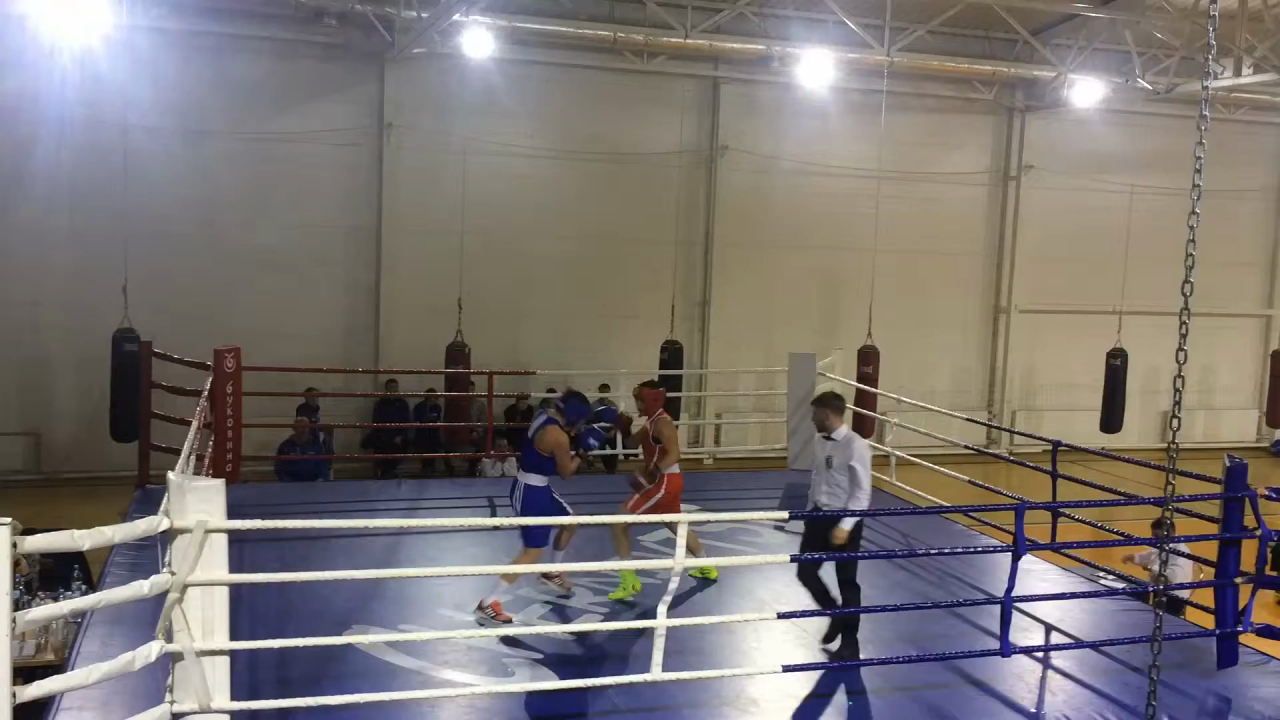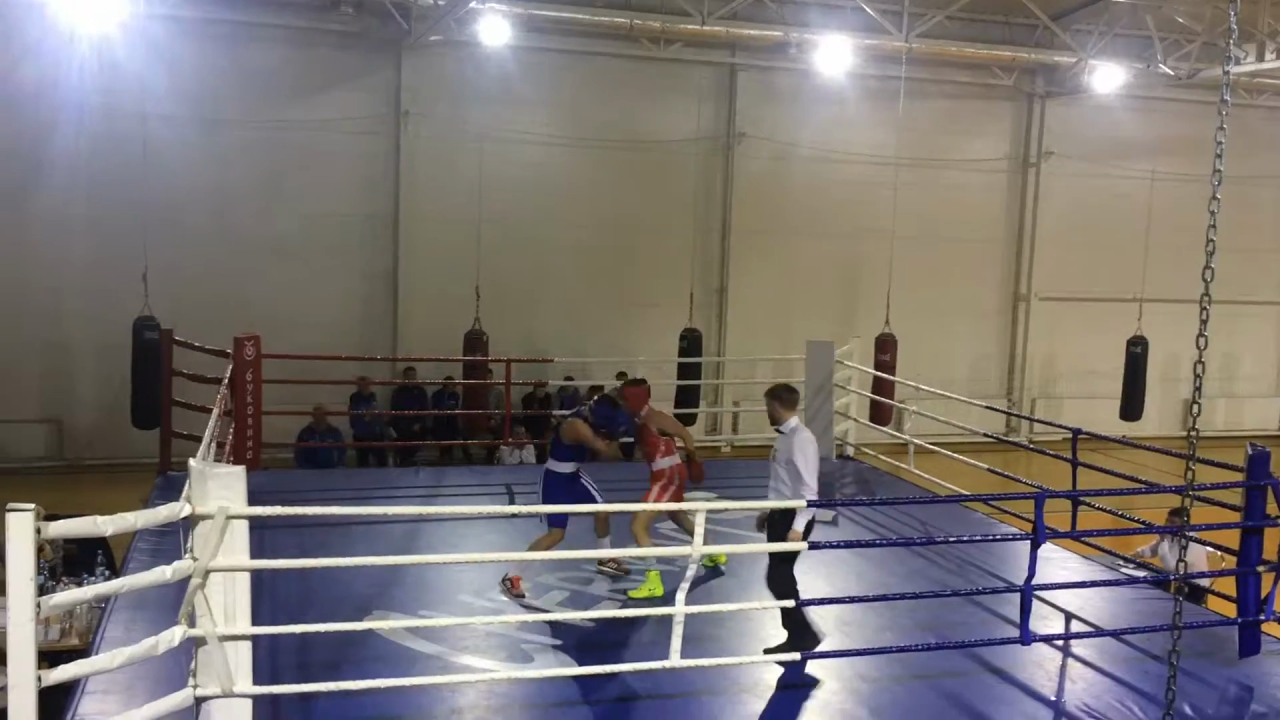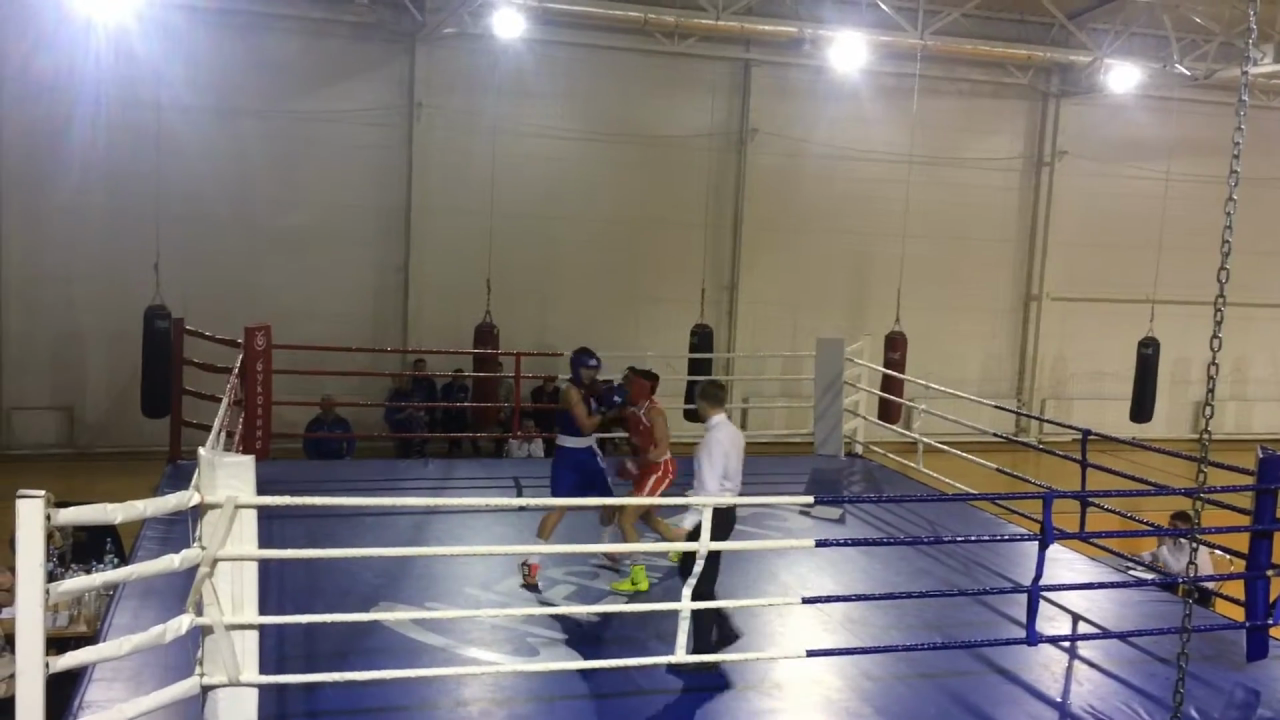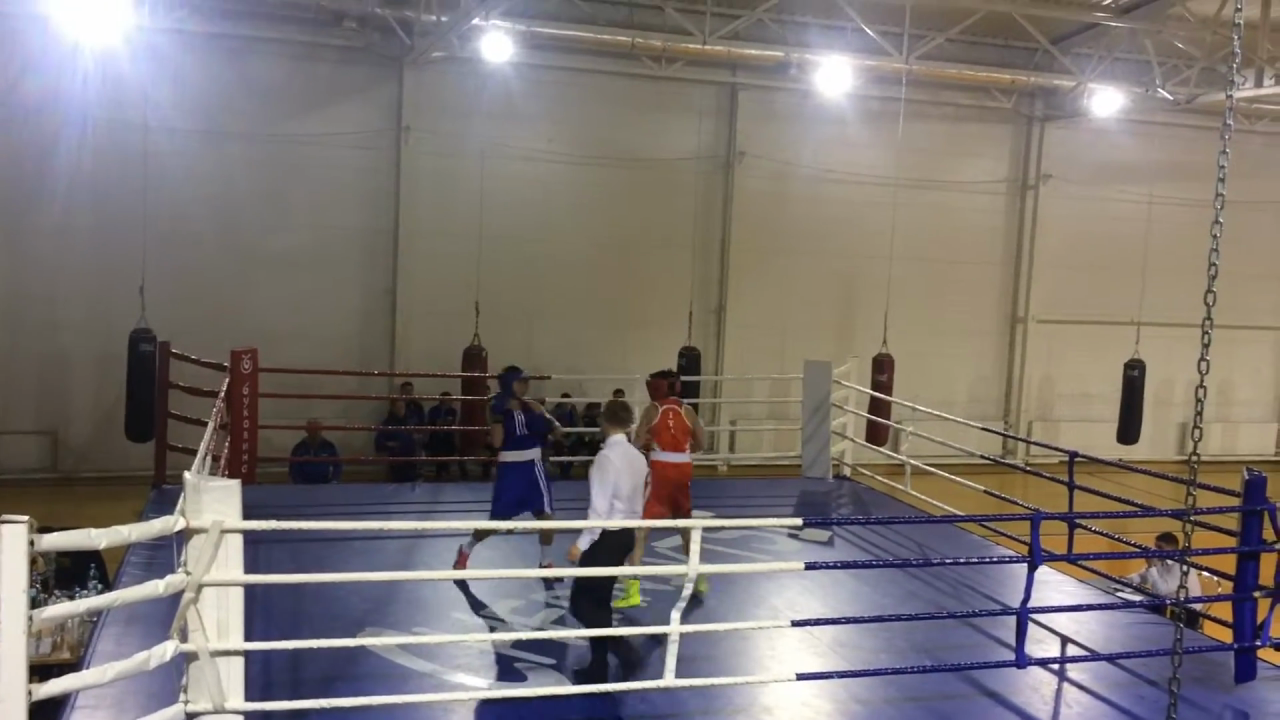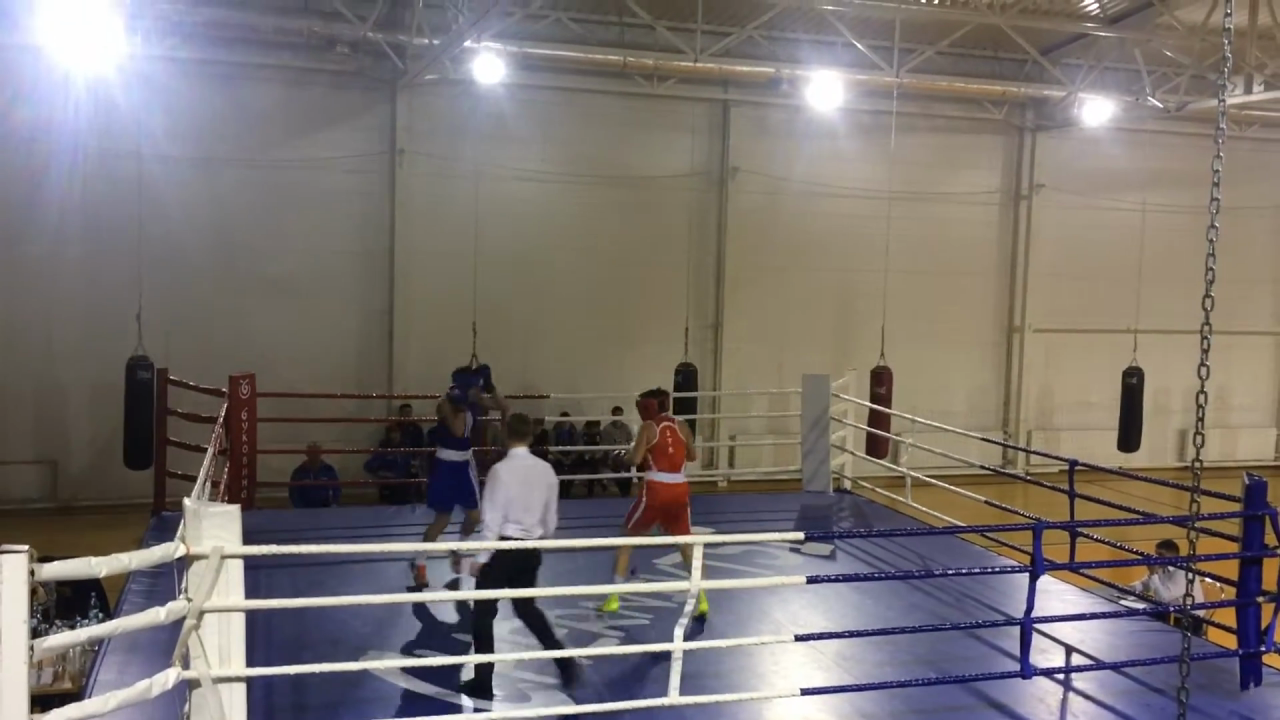
dt=0.5s
person 1, frame 1
left shoulder: (856, 446)
right shoulder: (821, 443)
left elbow: (862, 492)
left wrist: (845, 526)
right wrist: (811, 511)
left hip: (846, 522)
right hip: (820, 517)
left knee: (847, 582)
right knee: (806, 573)
left ankle: (849, 645)
right ankle: (838, 616)
person 1, frame 2
left shoulder: (801, 439)
right shoulder: (784, 436)
left elbow: (808, 488)
left wrist: (798, 526)
right wrist: (769, 511)
left hip: (793, 519)
right hip: (779, 515)
left knee: (778, 579)
right knee: (781, 578)
left ankle: (805, 634)
right ankle: (796, 637)
person 1, frame 3
left shoulder: (715, 438)
right shoulder: (732, 432)
left elbow: (709, 488)
left wrist: (687, 522)
left hip: (713, 516)
right hip: (723, 513)
left knee: (700, 582)
right knee: (690, 571)
left ankle: (705, 647)
right ankle: (724, 629)
person 1, frame 4
left shoulder: (607, 457)
right shoulder: (638, 457)
left elbow: (600, 508)
left wrist: (581, 543)
left hip: (606, 538)
right hip: (626, 536)
left knee: (582, 603)
right knee: (598, 602)
left ankle: (625, 653)
right ankle: (598, 667)
person 1, frame 5
left shoulder: (501, 470)
right shoulder: (546, 470)
left elbow: (492, 519)
right elbow: (550, 517)
left wrist: (480, 557)
left hip: (503, 547)
right hip: (531, 547)
left knee: (483, 613)
right knee: (526, 607)
left ankle: (483, 681)
right ankle: (562, 659)
person 2, frame 1
left shoulder: (662, 422)
right shoulder: (651, 422)
left elbow: (673, 454)
right elbow: (631, 443)
left wrist: (648, 476)
right wrist: (623, 426)
left hip: (663, 482)
right hip: (672, 482)
left knee: (618, 526)
right knee: (676, 525)
left ankle: (629, 582)
right ankle: (707, 567)
person 2, frame 2
left shoulder: (655, 417)
right shoulder: (638, 420)
left elbow: (685, 435)
left wrist: (693, 460)
left hip: (669, 475)
right hip: (661, 476)
left knee: (638, 526)
right knee: (679, 517)
left ankle: (653, 583)
right ankle: (715, 554)
person 2, frame 3
left shoulder: (653, 412)
right shoulder: (632, 410)
left elbow: (658, 451)
left wrist: (634, 464)
left hip: (659, 470)
right hip: (646, 469)
left knee: (625, 518)
right knee: (648, 517)
left ankle: (638, 577)
person 2, frame 4
left shoulder: (652, 409)
right shoulder: (688, 412)
left elbow: (639, 441)
right elbow: (700, 444)
left hip: (658, 469)
right hip: (684, 470)
left knee: (639, 529)
right knee: (686, 526)
left ankle: (633, 591)
right ankle: (699, 580)
person 2, frame 5
left shoulder: (649, 428)
right shoulder: (682, 427)
left elbow: (635, 459)
right elbow: (692, 456)
left wrist: (625, 457)
left hip: (654, 491)
right hip: (679, 490)
left knee: (626, 543)
right knee: (687, 549)
left ankle: (612, 599)
right ankle: (701, 602)
person 3, frame 1
left shoulder: (547, 416)
right shoulder: (557, 436)
right elbow: (566, 472)
right wrist: (581, 454)
left hip: (537, 487)
right hip: (530, 491)
left knee: (569, 523)
right knee: (533, 552)
left ankle: (552, 571)
right ankle: (489, 603)
person 3, frame 2
left shoulder: (587, 415)
right shoulder: (579, 427)
right elbow: (608, 452)
right wrist: (613, 440)
left hip: (573, 474)
right hip: (556, 478)
left knee: (602, 512)
right knee: (556, 534)
left ankle: (605, 559)
right ankle: (512, 576)
person 3, frame 3
left shoulder: (592, 385)
right shoulder: (570, 390)
left elbow: (597, 415)
right elbow: (587, 427)
right wrist: (606, 409)
left hip: (589, 450)
right hip: (567, 452)
left knee: (609, 501)
right knee: (558, 508)
right ankle: (531, 562)
person 3, frame 4
left shoulder: (532, 407)
right shoulder: (500, 409)
left elbow: (558, 433)
right elbow: (496, 443)
left wrist: (550, 424)
right wrist: (498, 418)
left hip: (532, 466)
right hip: (509, 468)
left knee: (546, 518)
right knee: (497, 521)
left ankle: (546, 562)
right ankle: (466, 551)
person 3, frame 5
left shoulder: (477, 401)
right shoulder: (445, 404)
left elbow: (504, 410)
right elbow: (458, 430)
left wrist: (491, 389)
right wrist: (459, 406)
left hip: (466, 463)
right hip: (448, 463)
left knee: (474, 516)
right knee: (442, 518)
right ankle: (419, 563)
